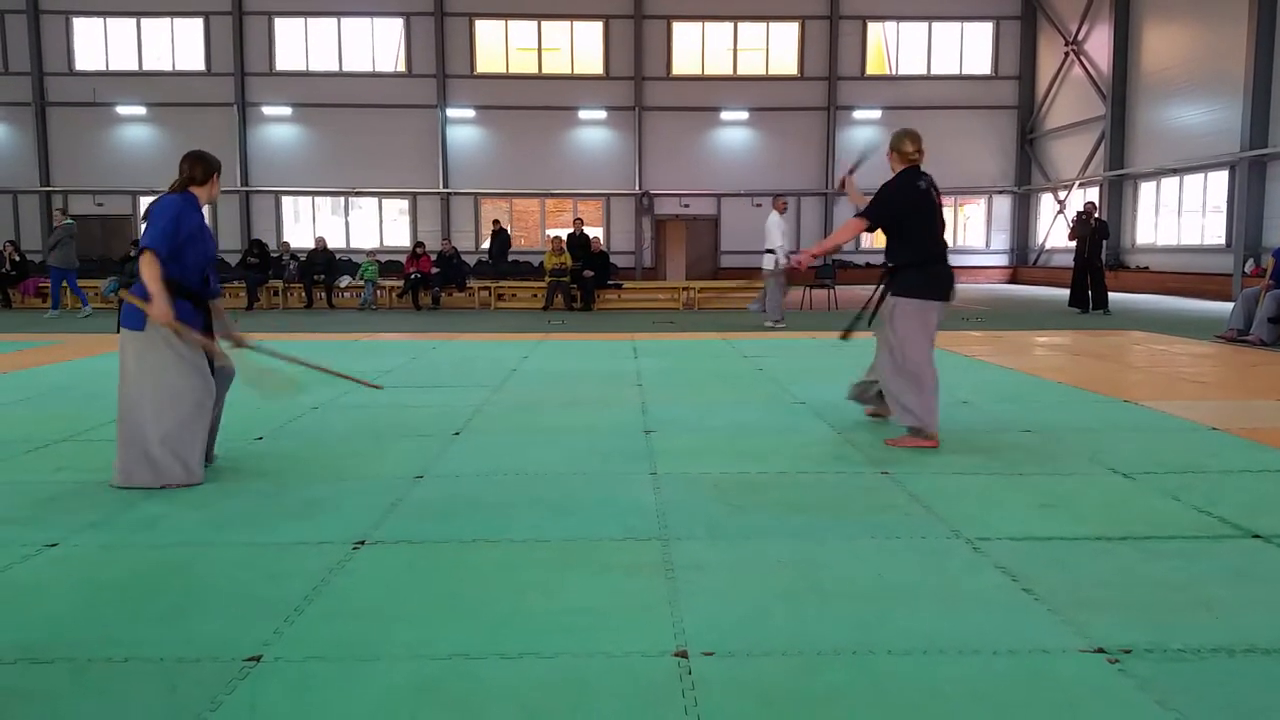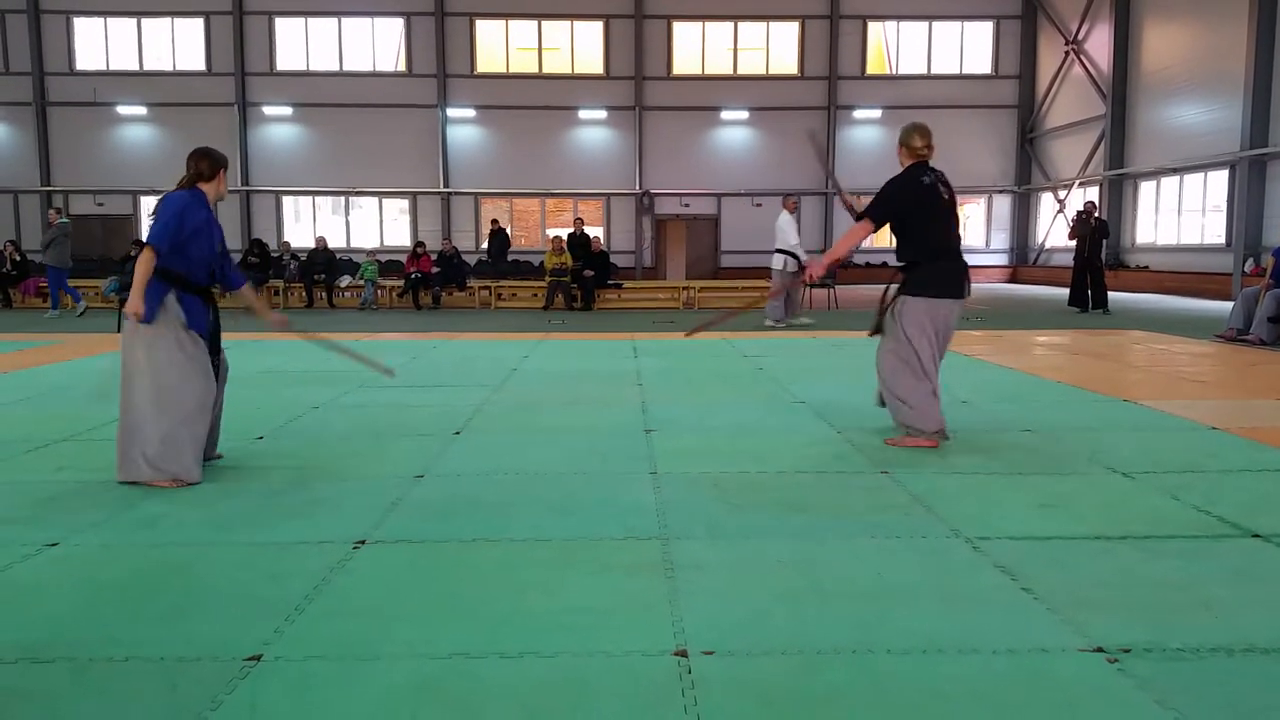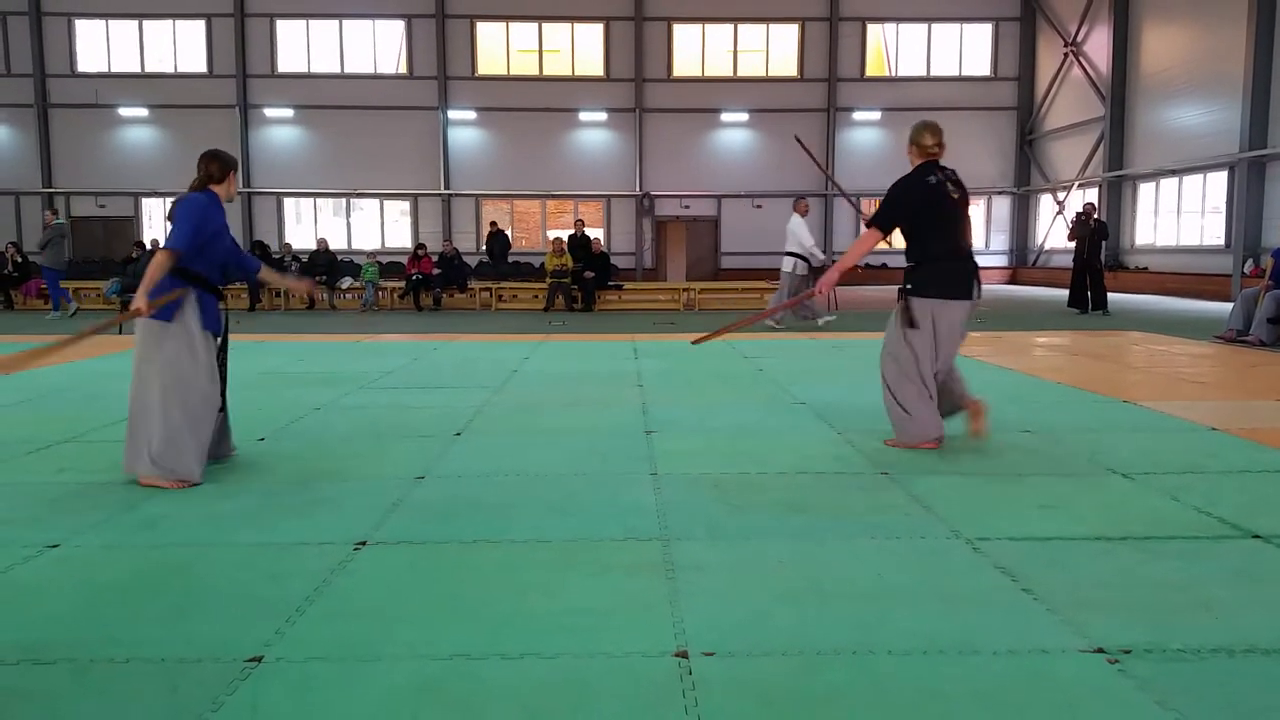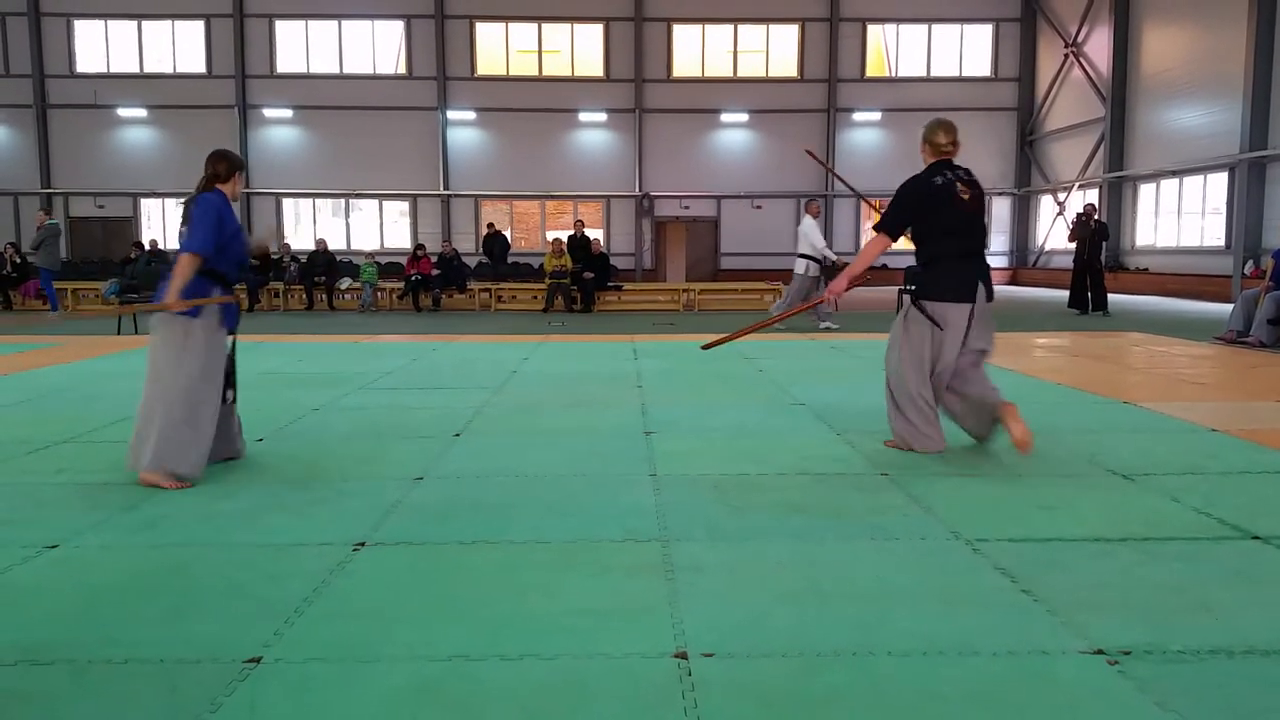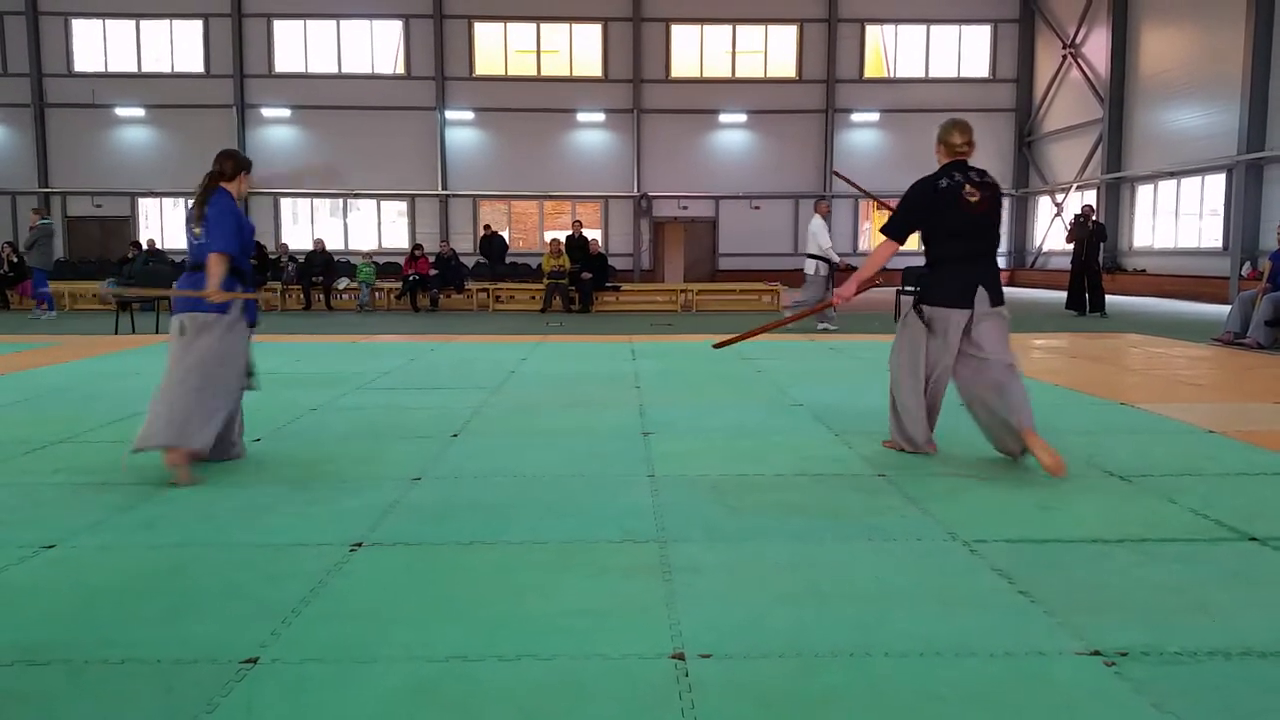
dt=0.1s
person 1, frame 1
left shoulder: (194, 216)
right shoulder: (171, 207)
left elbow: (208, 281)
right elbow: (149, 254)
left wrist: (227, 328)
right wrist: (159, 301)
left hip: (184, 314)
right hip: (156, 316)
left knee: (216, 375)
right knee: (166, 393)
left ankle: (181, 455)
right ankle: (144, 470)
person 1, frame 2
left shoulder: (208, 219)
right shoulder: (180, 202)
left elbow: (230, 276)
right elbow: (151, 249)
left wrist: (265, 311)
right wrist: (137, 294)
left hip: (188, 308)
right hip: (162, 307)
left knee: (210, 374)
right knee: (167, 387)
left ankle: (190, 448)
right ankle: (150, 468)
person 1, frame 3
left shoulder: (214, 214)
right shoulder: (197, 204)
left elbow: (243, 264)
right elbow: (170, 250)
left wrist: (287, 282)
right wrist: (144, 292)
left hip: (196, 305)
right hip: (177, 306)
left knee: (202, 384)
right knee: (176, 387)
left ankle: (209, 446)
right ankle: (154, 468)
person 1, frame 4
left shoulder: (206, 203)
right shoulder: (213, 204)
left elbow: (233, 248)
right elbow: (195, 250)
right wrist: (175, 291)
left hip: (198, 303)
right hip: (198, 304)
left knee: (210, 379)
right knee: (185, 383)
left ankle: (218, 446)
right ankle: (155, 466)
person 1, frame 5
left shoulder: (204, 204)
right shoulder: (227, 204)
right elbow: (222, 248)
right wrist: (215, 286)
left hip: (195, 297)
right hip: (219, 300)
left knee: (224, 373)
right knee: (211, 375)
left ankle: (219, 445)
right ankle: (177, 443)
person 2, frame 1
left shoulder: (900, 187)
right shoulder: (922, 184)
left elbow: (861, 222)
left wrist: (814, 251)
right wrist: (854, 194)
left hip: (916, 283)
right hip: (934, 279)
left knee: (905, 357)
right knee: (897, 349)
left ankle: (924, 430)
right ankle: (882, 401)
person 2, frame 2
left shoulder: (903, 185)
right shoulder: (940, 182)
left elbow: (865, 226)
left wrist: (824, 260)
left hip: (925, 281)
right hip: (953, 278)
left knee: (905, 355)
right knee: (919, 352)
left ankle: (925, 430)
right ankle: (924, 409)
person 2, frame 3
left shoulder: (911, 185)
right shoulder: (953, 182)
left elbow: (874, 234)
left wrist: (836, 272)
left hip: (930, 283)
right hip: (963, 281)
left knee: (906, 358)
right knee: (934, 357)
left ankle: (922, 432)
right ankle: (967, 403)
person 2, frame 4
left shoulder: (918, 186)
right shoulder: (971, 183)
left elbow: (882, 239)
left wrist: (845, 278)
left hip: (937, 285)
right hip: (978, 285)
left knee: (910, 363)
right knee: (962, 364)
left ankle: (919, 436)
right ankle: (1003, 412)
person 2, frame 5
left shoulder: (927, 188)
right shoulder: (990, 185)
left elbow: (891, 242)
left wrist: (853, 283)
left hip: (944, 289)
right hip: (987, 289)
left knee: (911, 362)
right knee: (994, 370)
left ankle: (913, 438)
right ankle: (1029, 437)
